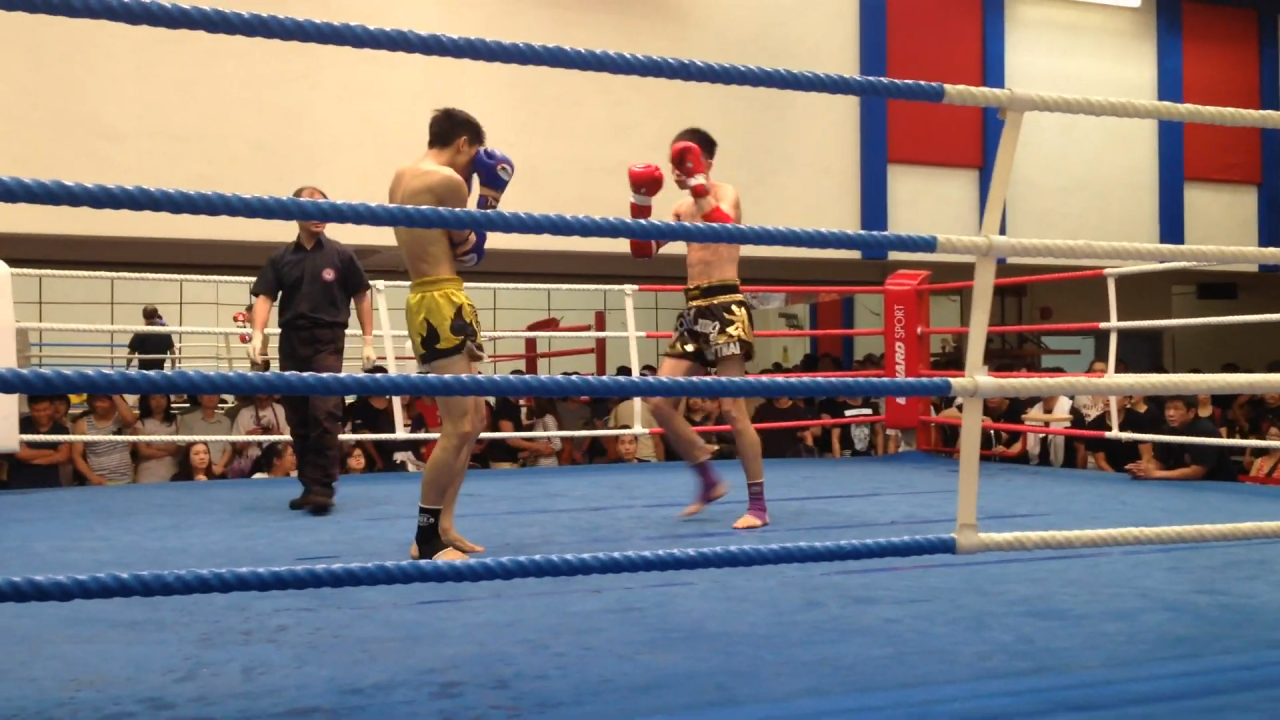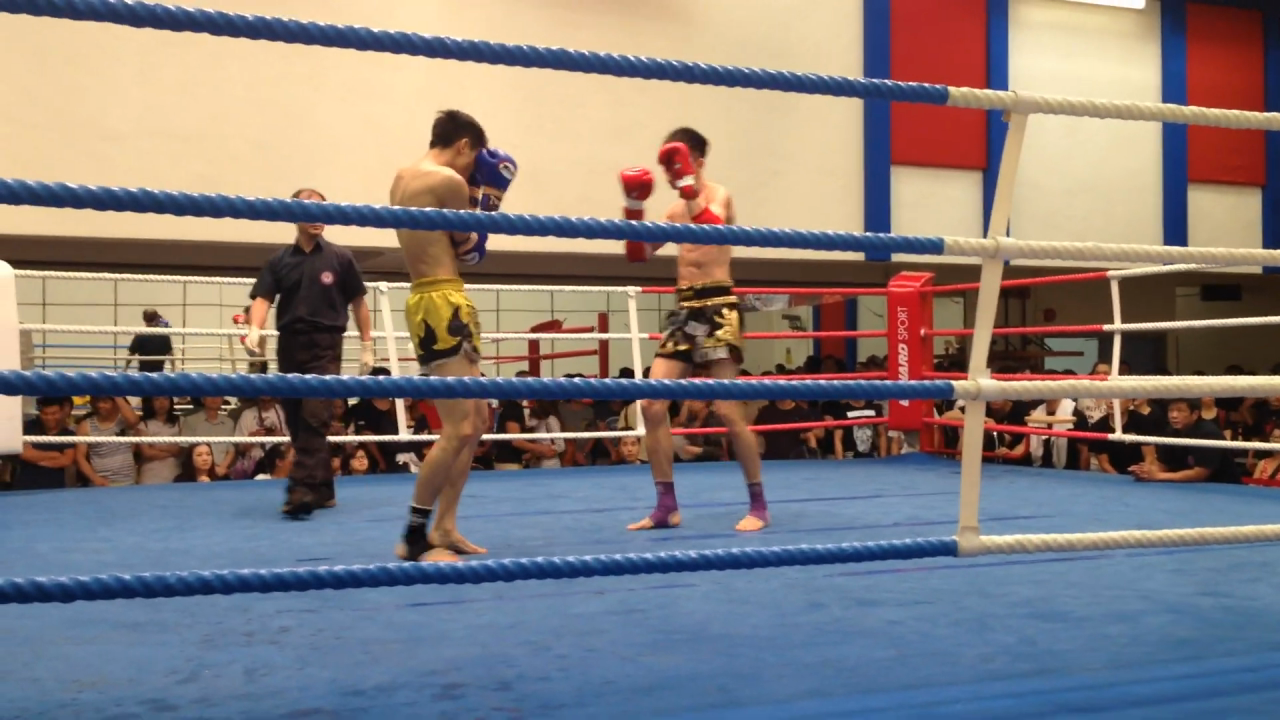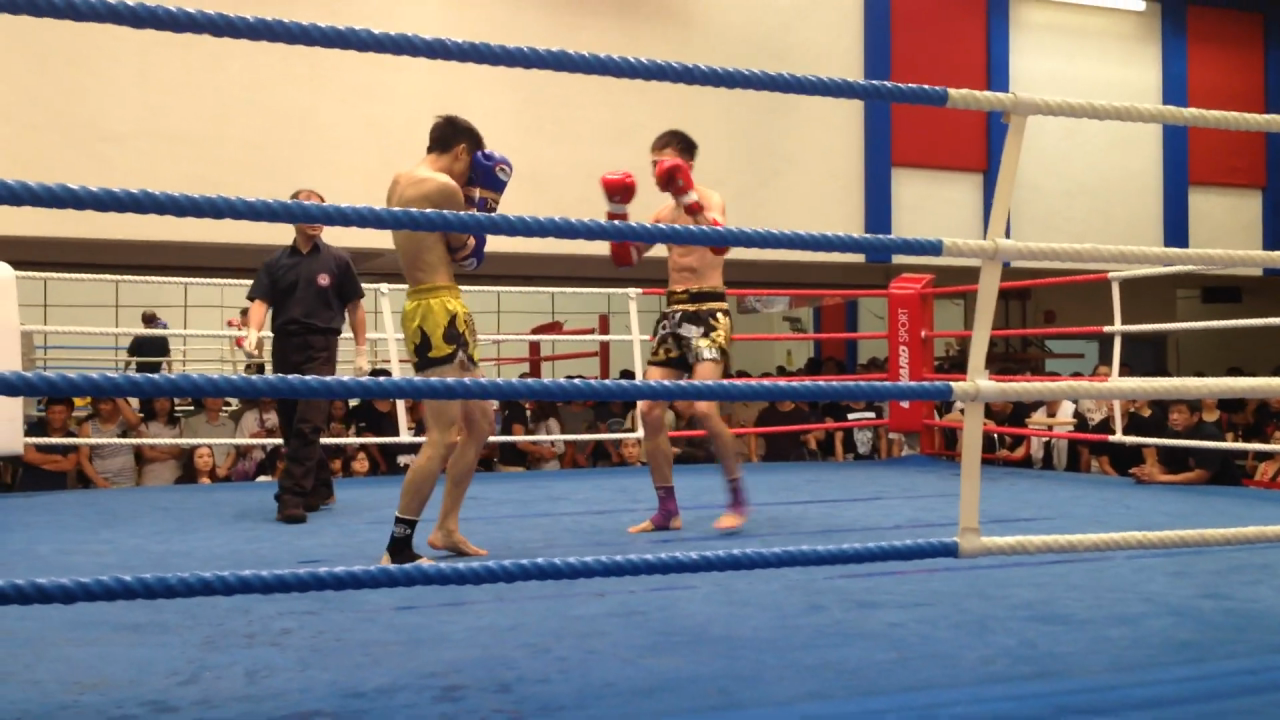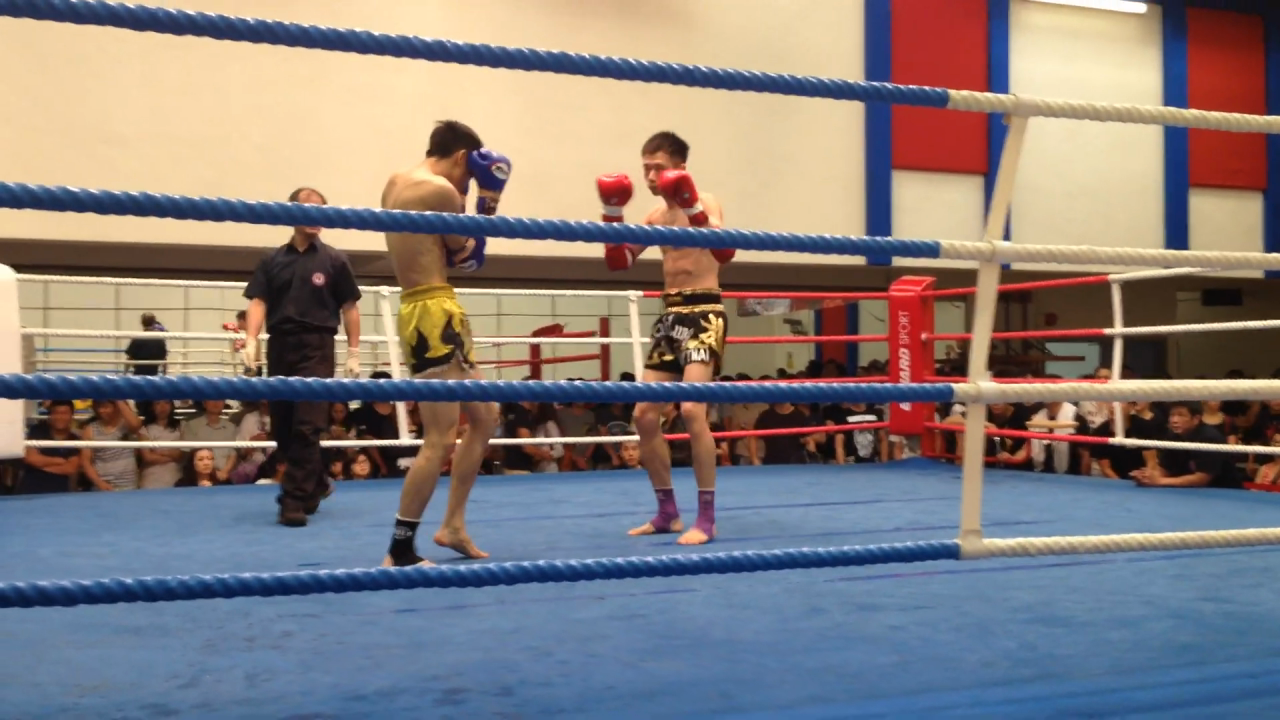
dt=0.1s
person 1, frame 1
left shoulder: (403, 177)
right shoulder: (447, 180)
right elbow: (469, 251)
left wrist: (469, 187)
right wrist: (489, 192)
left hip: (428, 301)
right hip: (442, 304)
left knee: (473, 418)
right knee: (457, 428)
left ankle: (443, 525)
right ankle: (427, 536)
person 1, frame 2
left shoulder: (403, 178)
right shoulder: (448, 181)
right elbow: (471, 250)
left wrist: (472, 189)
right wrist: (491, 192)
left hip: (429, 303)
right hip: (442, 305)
left knee: (475, 420)
right knee: (458, 430)
left ankle: (444, 527)
right ankle: (415, 536)
person 1, frame 3
left shoulder: (400, 183)
right shoulder: (444, 188)
right elbow: (468, 254)
left wrist: (469, 193)
right wrist: (489, 196)
left hip: (431, 312)
right hip: (437, 313)
left knee: (480, 421)
right knee: (442, 438)
left ankle: (447, 526)
right ankle: (399, 547)
person 1, frame 4
left shoulder: (395, 184)
right shoulder: (441, 190)
right elbow: (468, 257)
left wrist: (464, 194)
right wrist: (489, 195)
left hip: (423, 311)
right hip: (433, 314)
left knee: (485, 418)
right knee: (439, 440)
left ankle: (453, 524)
right ankle: (400, 549)
person 2, frame 1
left shoulder: (725, 194)
right shoulder: (682, 208)
left elbow: (722, 228)
right elbow: (642, 251)
left wrist: (696, 180)
right wrist: (641, 200)
left hip: (724, 305)
right hip: (693, 308)
left knee: (732, 409)
right knee: (660, 402)
left ankle: (758, 505)
right ankle: (709, 480)
person 2, frame 2
left shoulder: (717, 195)
right shoulder: (675, 209)
left elbow: (712, 231)
right elbow: (638, 254)
left wrist: (686, 181)
right wrist: (634, 204)
left hip: (716, 307)
right hip: (684, 310)
left knee: (727, 411)
right knee: (652, 406)
left ankle: (759, 506)
right ankle: (665, 507)
person 2, frame 3
left shoulder: (707, 198)
right shoulder: (663, 214)
left elbow: (719, 245)
right elbow: (623, 259)
left wrist: (687, 195)
right wrist: (617, 209)
left hip: (709, 311)
right hip: (674, 314)
left knee: (703, 409)
right knee: (650, 412)
left ankle: (737, 497)
right ankle: (667, 509)
person 2, frame 4
left shoulder: (704, 201)
right shoulder: (656, 216)
left elbow: (723, 252)
right elbow: (618, 261)
left wrist: (692, 206)
right wrist: (612, 211)
left hip: (703, 313)
right hip: (670, 316)
left knee: (692, 410)
right knee: (644, 415)
left ankle: (706, 517)
right ankle: (666, 512)
person 3, frame 1
left shoulder: (341, 255)
right shoulder: (281, 259)
left elbow: (361, 298)
right elbow: (264, 297)
left wrist: (368, 340)
right wrist: (257, 334)
left hip: (327, 342)
right hip: (292, 343)
left knee: (323, 412)
right knee: (300, 420)
left ankle: (321, 487)
right ankle: (317, 485)
person 3, frame 2
left shoulder: (340, 258)
right shoulder: (279, 262)
left elbow: (358, 303)
right elbow: (262, 299)
left wrist: (366, 346)
right wrist: (254, 329)
left hip: (325, 346)
right hip: (290, 347)
left knee: (314, 418)
right knee: (297, 423)
left ankle: (303, 490)
right ankle: (321, 489)
person 3, frame 3
left shoulder: (337, 260)
right shoulder: (276, 263)
left elbow: (354, 307)
right elbow: (260, 302)
left wrist: (361, 350)
right wrist: (252, 333)
left hip: (320, 349)
right hip: (284, 348)
left knee: (307, 424)
right knee: (292, 424)
left ankle: (294, 496)
right ankle: (319, 487)
person 3, frame 4
left shoulder: (334, 260)
right shoulder: (273, 261)
left elbow: (349, 308)
right elbow: (258, 302)
left wrist: (353, 352)
right wrist: (251, 341)
left hip: (316, 349)
right hip: (280, 348)
left knee: (306, 426)
right knee: (283, 426)
left ankle: (295, 499)
right ankle: (314, 485)
